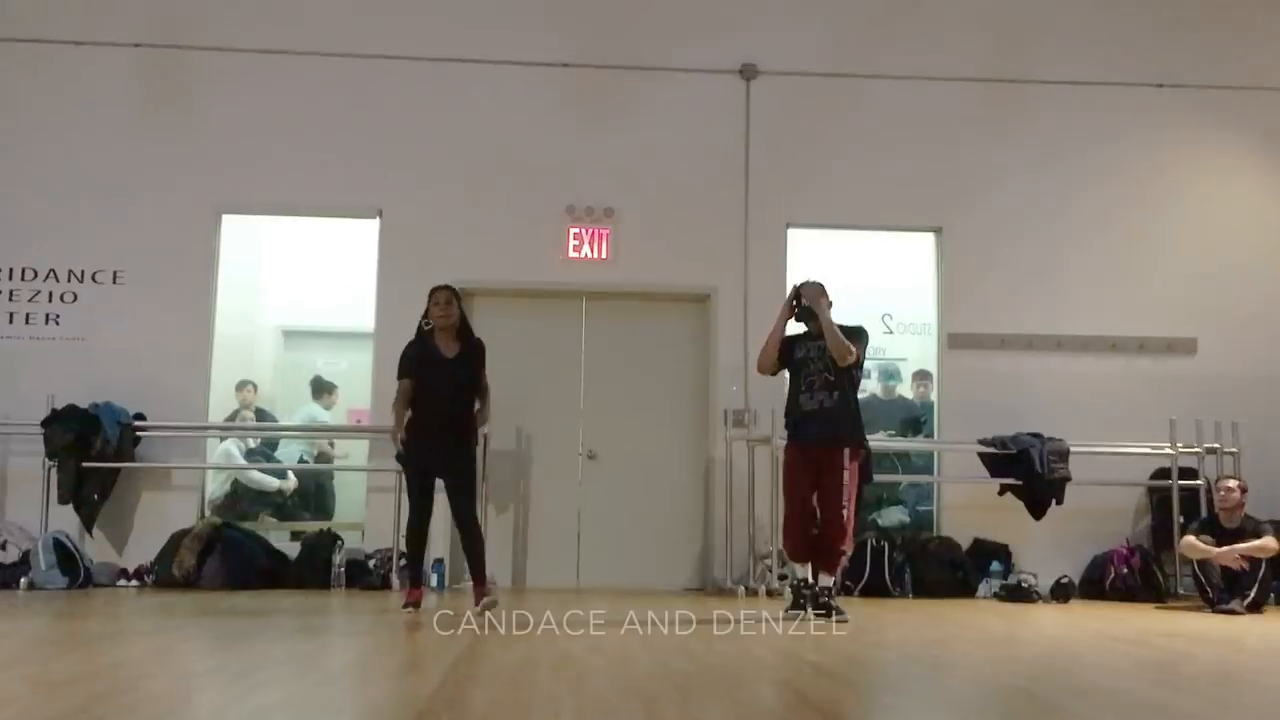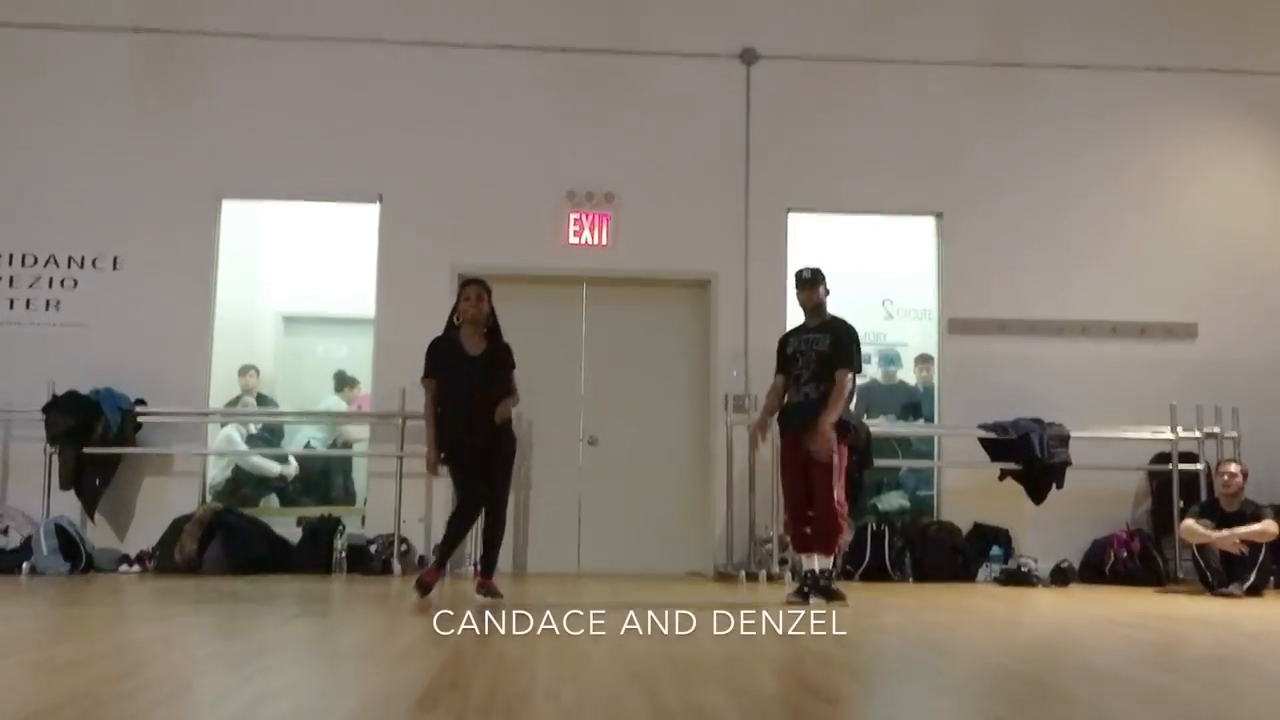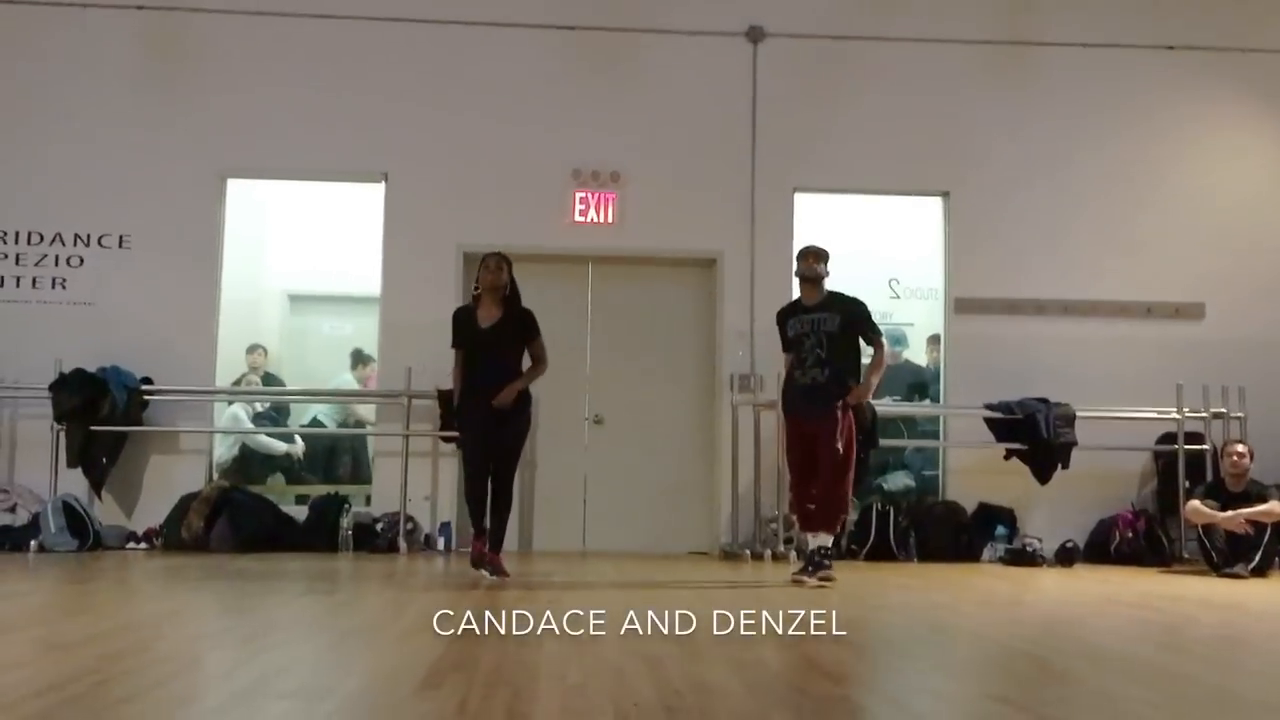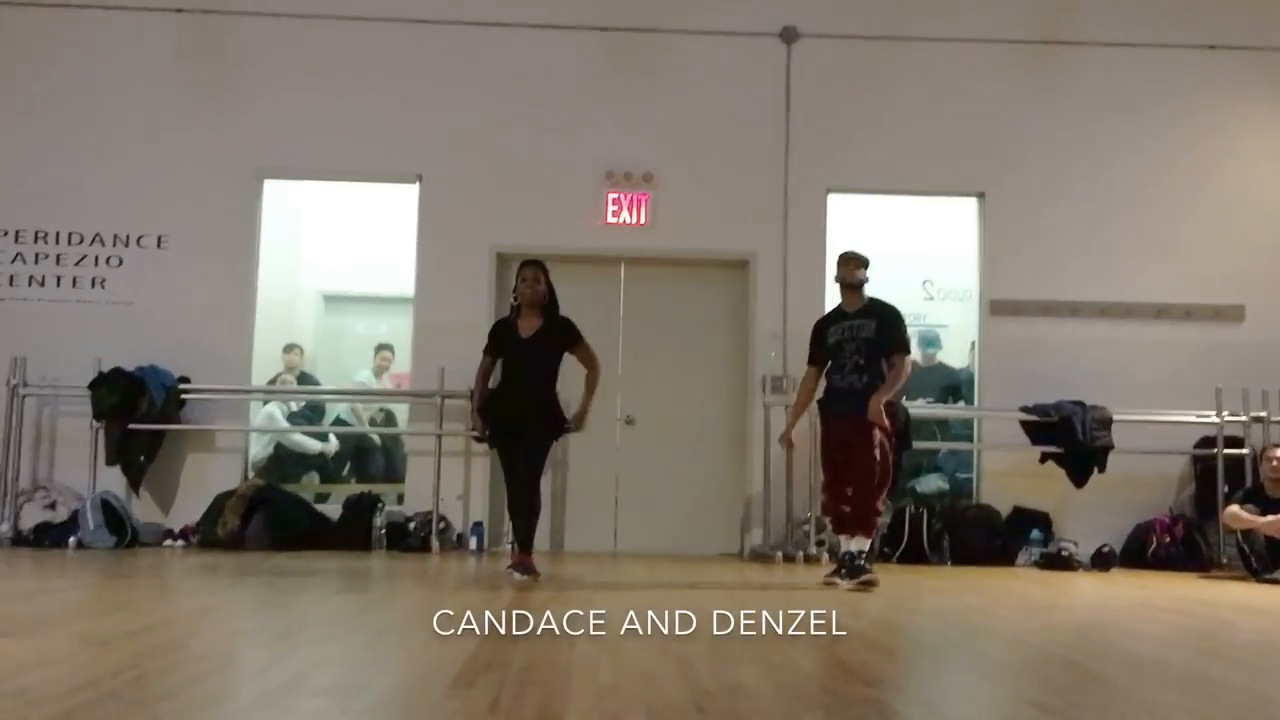
dt=0.3s
person 1, frame 1
left shoulder: (854, 334)
right shoulder: (793, 342)
left elbow: (845, 357)
right elbow: (763, 367)
left wrist: (822, 311)
right wrist: (783, 317)
left hip: (840, 441)
right hip: (800, 441)
left knee: (835, 519)
right knee: (796, 517)
left ankle: (824, 594)
right ankle: (803, 584)
person 1, frame 2
left shoulder: (843, 332)
right shoulder: (790, 338)
left elbow: (845, 384)
right elbow: (778, 386)
left wrist: (826, 424)
right wrist: (762, 421)
left hip: (826, 431)
right hip: (792, 430)
left knee: (829, 502)
right knee: (797, 505)
left ankle: (824, 576)
right ankle: (808, 576)
person 1, frame 3
left shoulder: (849, 308)
right shoulder: (786, 315)
left elbow: (879, 346)
left wrist: (870, 381)
right wrist: (788, 395)
left hip: (836, 405)
right hip: (797, 409)
left knee: (834, 477)
right knee: (802, 483)
left ankle: (824, 551)
right ankle: (813, 552)
person 1, frame 4
left shoulder: (886, 315)
right shoulder: (825, 324)
left elbow: (902, 366)
right elbow: (812, 374)
left wrist: (882, 399)
right wrist: (792, 422)
left hip: (872, 409)
right hip: (835, 411)
left knee: (870, 480)
right knee: (837, 485)
left ankle: (861, 557)
right ankle: (847, 555)
person 2, frame 1
left shoulder: (474, 348)
right shoulder: (415, 350)
left elbow: (481, 388)
right elbow: (402, 396)
left wrist: (483, 411)
right wrist: (397, 423)
left hip: (460, 444)
right hip: (421, 444)
left knee: (466, 513)
right knee: (419, 514)
left ankle: (481, 587)
right ankle: (414, 588)
person 2, frame 2
left shoulder: (501, 349)
right shoulder: (441, 347)
left elbow: (512, 392)
right elbow: (430, 400)
left wrist: (508, 402)
right wrist: (431, 444)
left hip: (498, 438)
right hip: (459, 438)
left knee: (497, 506)
right knee: (470, 503)
left ankle: (486, 576)
right ankle: (436, 566)
person 2, frame 3
left shoulder: (522, 318)
right shoulder: (462, 317)
left elbow: (540, 362)
right elbow: (460, 366)
left wrist: (517, 386)
right wrist: (457, 406)
left hip: (512, 410)
right hip: (473, 409)
left knee: (503, 479)
right knee: (474, 476)
left ankle: (494, 553)
right ankle: (479, 537)
person 2, frame 4
left shoulder: (560, 327)
right shoulder: (502, 328)
left elbow: (592, 365)
right elbow: (486, 369)
left wrist: (583, 408)
right wrist: (477, 410)
left hip: (541, 417)
right hip: (504, 416)
left knee: (529, 482)
right knee: (514, 483)
left ankle: (525, 556)
right ankle: (520, 551)
